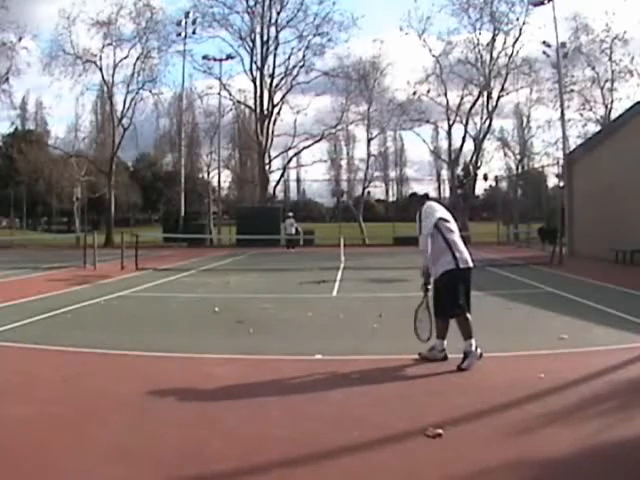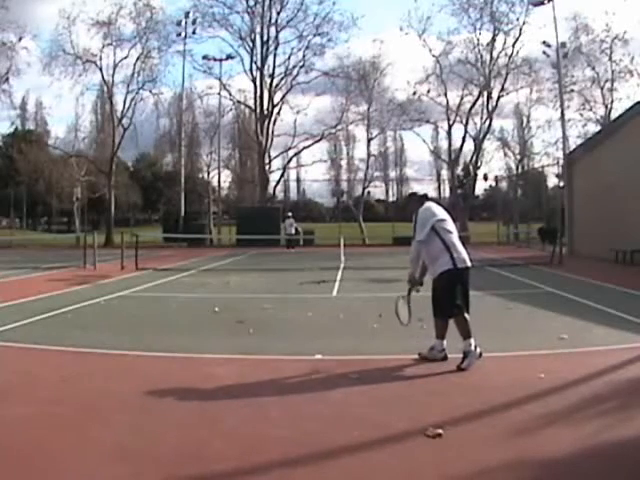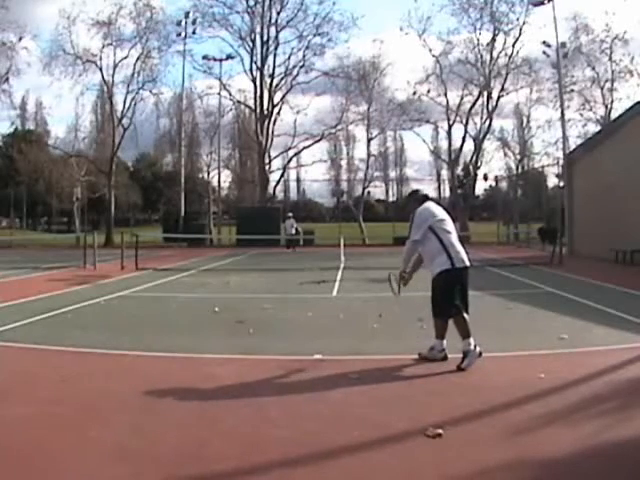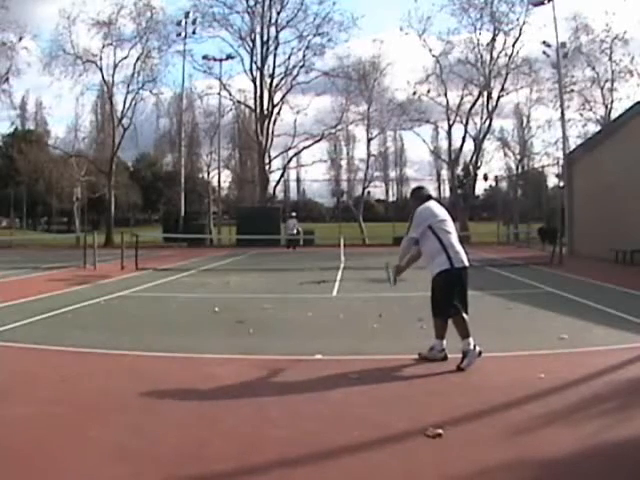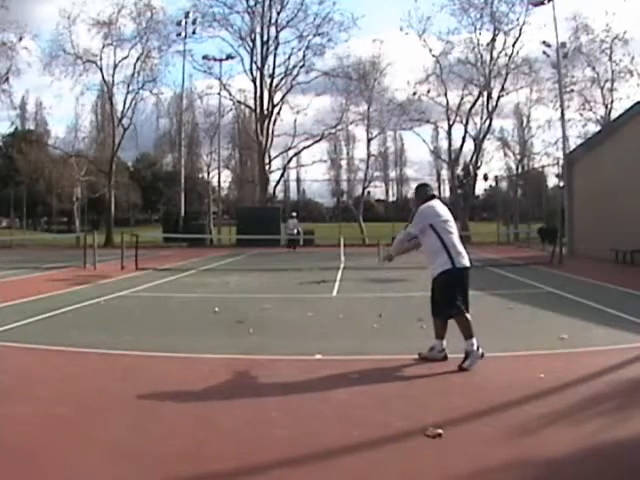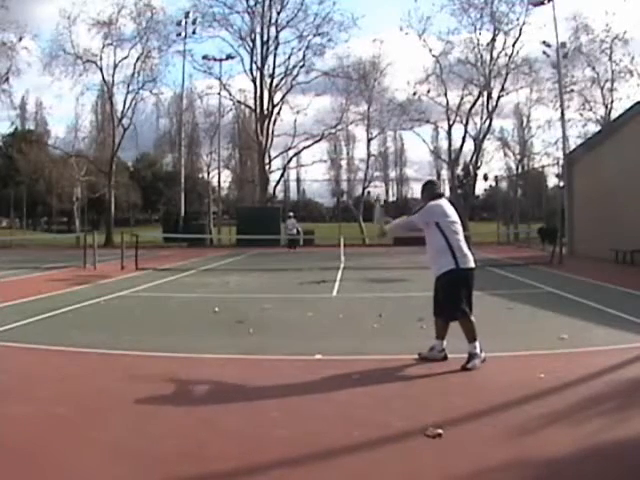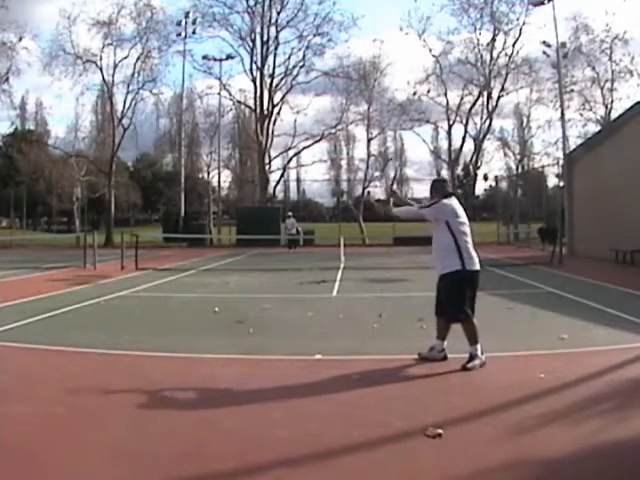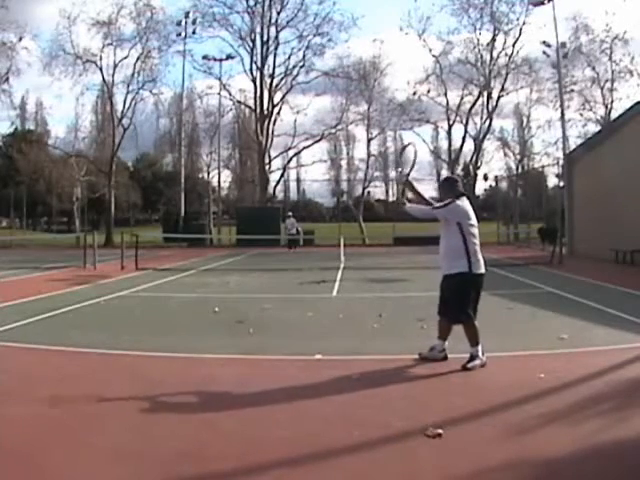
dt=0.3s
person 1, frame 1
left shoulder: (426, 209)
right shoulder: (432, 211)
left elbow: (424, 237)
left wrist: (425, 265)
right wrist: (429, 274)
left hip: (454, 267)
right hip: (445, 268)
left knee: (458, 308)
right knee: (440, 309)
left ankle: (472, 348)
right ankle: (439, 348)
person 1, frame 2
left shoulder: (424, 211)
right shoulder: (430, 213)
left elbow: (417, 243)
right elbow: (427, 250)
left wrist: (412, 272)
right wrist: (420, 276)
left hip: (452, 266)
right hip: (444, 268)
left knee: (456, 308)
right knee: (440, 309)
left ankle: (471, 348)
right ankle: (439, 348)
person 1, frame 3
left shoulder: (423, 211)
right shoulder: (430, 212)
left elbow: (412, 243)
right elbow: (423, 249)
left wrist: (404, 268)
right wrist: (411, 272)
left hip: (451, 267)
right hip: (443, 268)
left knee: (455, 308)
right knee: (439, 309)
left ankle: (470, 347)
right ankle: (439, 348)
person 1, frame 4
left shoulder: (424, 210)
right shoulder: (431, 211)
left elbow: (409, 240)
right elbow: (420, 246)
left wrist: (400, 263)
right wrist: (404, 266)
left hip: (450, 266)
right hip: (444, 268)
left knee: (453, 308)
right knee: (439, 309)
left ankle: (470, 347)
right ankle: (439, 348)
person 1, frame 5
left shoulder: (427, 209)
right shoulder: (434, 209)
left elbow: (407, 235)
right elbow: (418, 240)
left wrist: (392, 252)
right wrist: (398, 252)
left hip: (452, 267)
right hip: (444, 268)
left knee: (456, 308)
right knee: (439, 310)
left ankle: (473, 348)
right ankle: (439, 348)
person 1, frame 6
left shoulder: (434, 207)
right shoulder: (439, 209)
left elbow: (408, 222)
right elbow: (416, 224)
left wrist: (388, 228)
right wrist: (394, 224)
left hip: (456, 268)
right hip: (447, 269)
left knee: (460, 311)
right knee: (441, 311)
left ankle: (476, 351)
right ankle: (439, 349)
person 1, frame 7
left shoulder: (444, 205)
right shoulder: (445, 207)
left elbow: (416, 213)
right elbow: (421, 211)
left wrist: (394, 210)
right wrist: (401, 201)
left hip: (461, 270)
right hip: (450, 270)
left knee: (463, 313)
right knee: (443, 311)
left ankle: (477, 353)
right ankle: (439, 349)
person 1, frame 8
left shoulder: (457, 206)
right shoulder: (454, 207)
left elbow: (427, 212)
right elbow: (432, 207)
left wrist: (406, 206)
right wrist: (414, 190)
left hip: (466, 271)
right hip: (453, 270)
left knee: (464, 315)
right knee: (446, 312)
left ankle: (478, 354)
right ankle: (439, 349)
